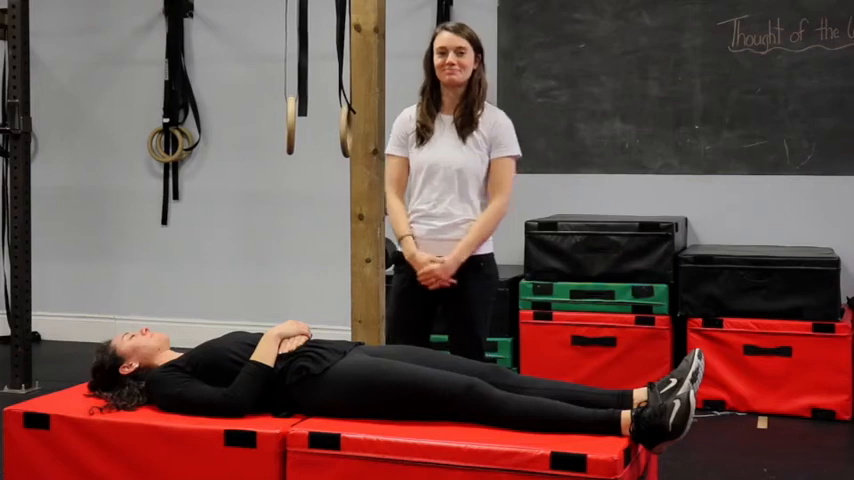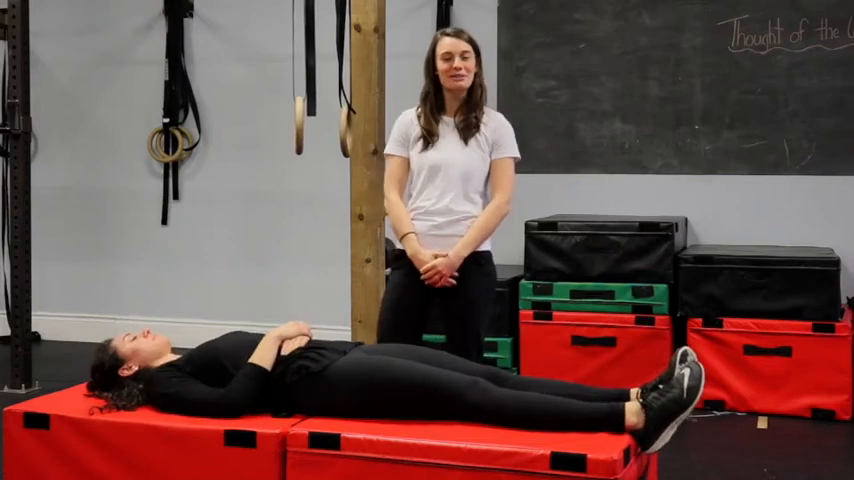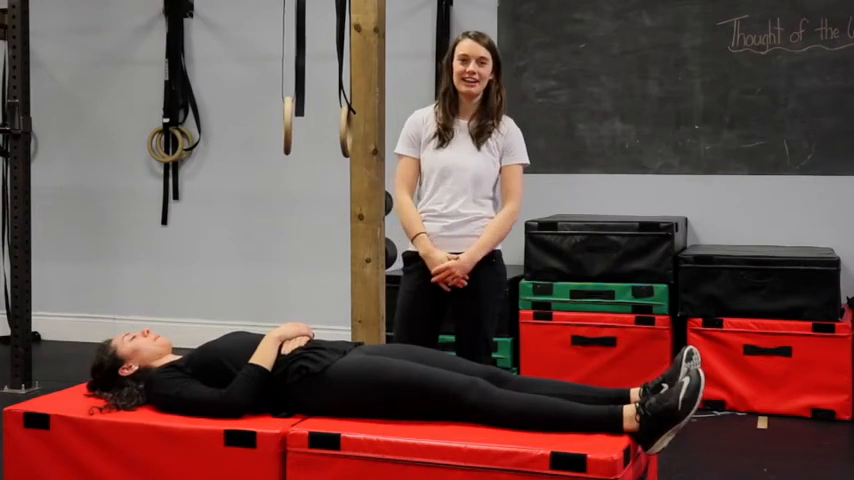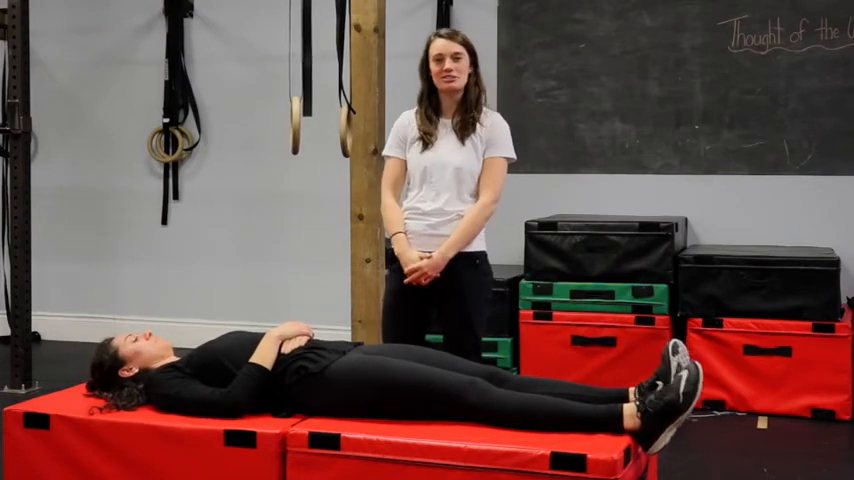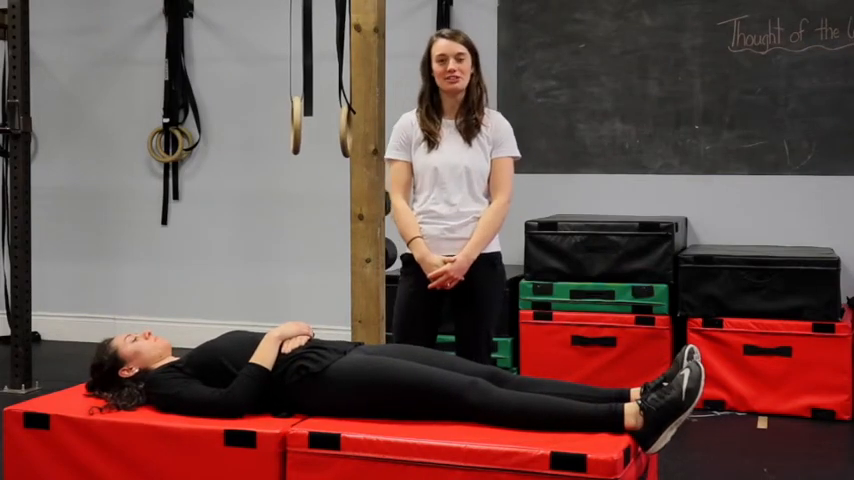
dt=1s
person 1, frame 1
left shoulder: (191, 359)
right shoulder: (166, 384)
right elbow: (236, 401)
left wrist: (284, 337)
right wrist: (272, 338)
left hip: (340, 357)
right hip: (320, 384)
left knee: (491, 376)
right knee: (474, 398)
left ankle: (640, 397)
right ankle: (629, 424)
person 1, frame 2
left shoulder: (193, 358)
right shoulder: (164, 385)
right elbow: (236, 400)
left wrist: (284, 337)
right wrist: (273, 339)
left hip: (340, 355)
right hip: (320, 384)
left knee: (490, 375)
right knee: (472, 397)
left ankle: (637, 396)
right ankle: (634, 419)
person 1, frame 3
left shoulder: (194, 358)
right shoulder: (166, 385)
right elbow: (237, 402)
left wrist: (285, 337)
right wrist: (274, 339)
left hip: (339, 354)
right hip: (320, 384)
left knee: (489, 375)
right knee: (472, 397)
left ankle: (637, 396)
right ankle: (632, 421)
person 1, frame 4
left shoulder: (193, 359)
right shoulder: (165, 386)
right elbow: (236, 402)
left wrist: (288, 334)
right wrist: (274, 339)
left hip: (339, 354)
right hip: (320, 383)
left knee: (493, 376)
right knee: (473, 396)
left ankle: (636, 395)
right ankle: (632, 420)
person 1, frame 5
left shoulder: (192, 359)
right shoulder: (165, 386)
right elbow: (236, 402)
left wrist: (288, 335)
right wrist: (274, 339)
left hip: (340, 354)
right hip: (319, 383)
left knee: (490, 375)
right knee: (473, 397)
left ankle: (636, 395)
right ankle: (633, 420)
person 2, frame 1
left shoulder: (494, 123)
right shoulder: (409, 121)
left elbow: (499, 201)
right elbow: (394, 194)
left wrist: (454, 257)
right wrist: (412, 251)
left hip: (472, 263)
right hip: (414, 262)
left knee: (467, 364)
person 2, frame 2
left shoulder: (495, 126)
right shoulder: (410, 122)
left elbow: (501, 201)
right elbow: (392, 194)
left wrist: (455, 256)
right wrist: (416, 251)
left hip: (471, 261)
right hip: (411, 258)
left knee: (464, 362)
person 2, frame 3
left shoulder: (505, 131)
right shoulder: (421, 122)
left elbow: (511, 206)
right elbow: (402, 195)
left wrist: (469, 259)
right wrist: (429, 252)
left hip: (481, 262)
right hip: (423, 259)
left knee: (474, 363)
person 2, frame 4
left shoulder: (491, 126)
right shoulder: (408, 124)
left elbow: (488, 201)
right elbow: (389, 195)
left wrist: (442, 256)
right wrist: (403, 250)
left hip: (465, 260)
right hip: (407, 260)
left knee: (463, 362)
person 2, frame 5
left shoulder: (495, 126)
right shoulder: (409, 125)
left elbow: (500, 201)
right elbow: (398, 199)
left wrist: (465, 258)
right wrist: (423, 255)
left hip: (480, 261)
right hip: (421, 261)
left knee: (474, 363)
